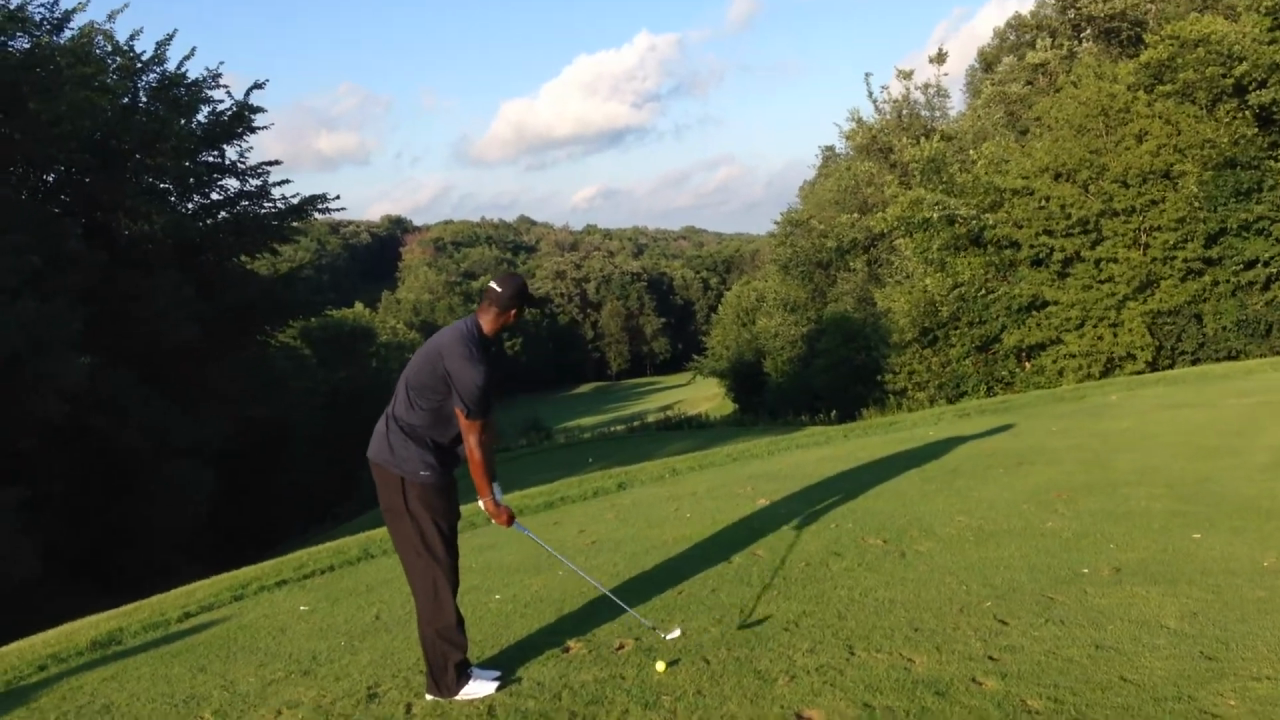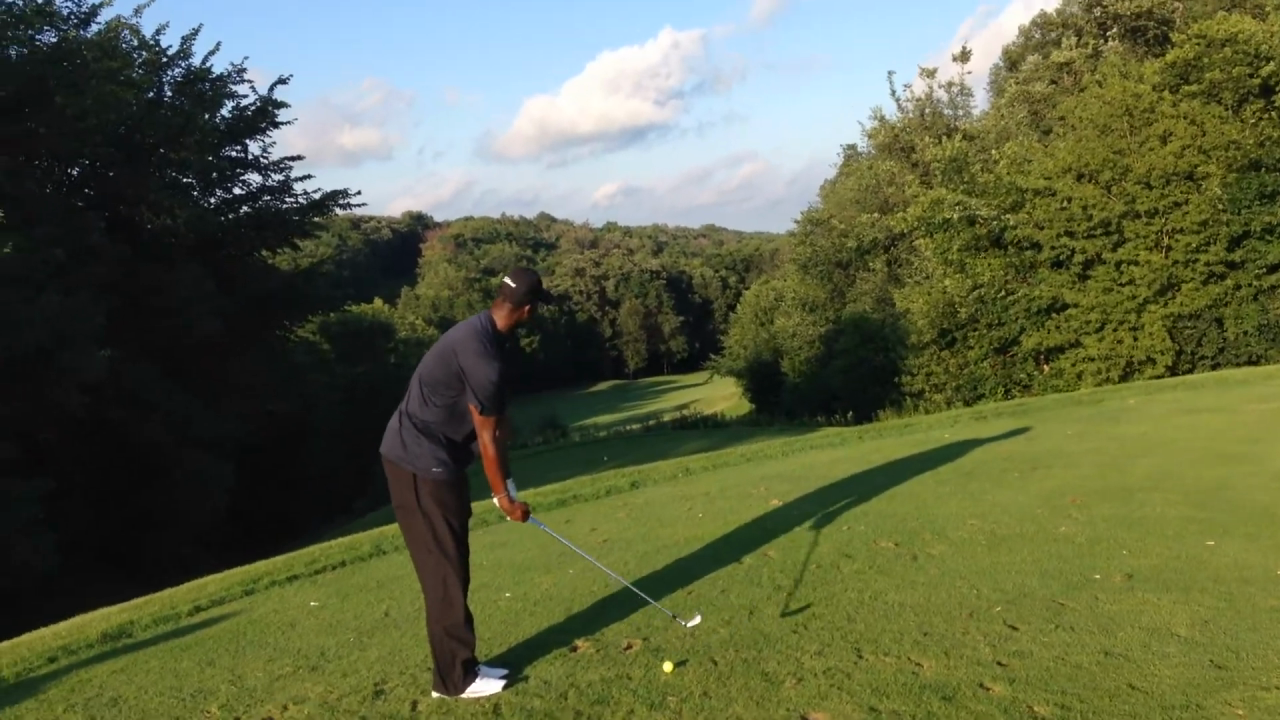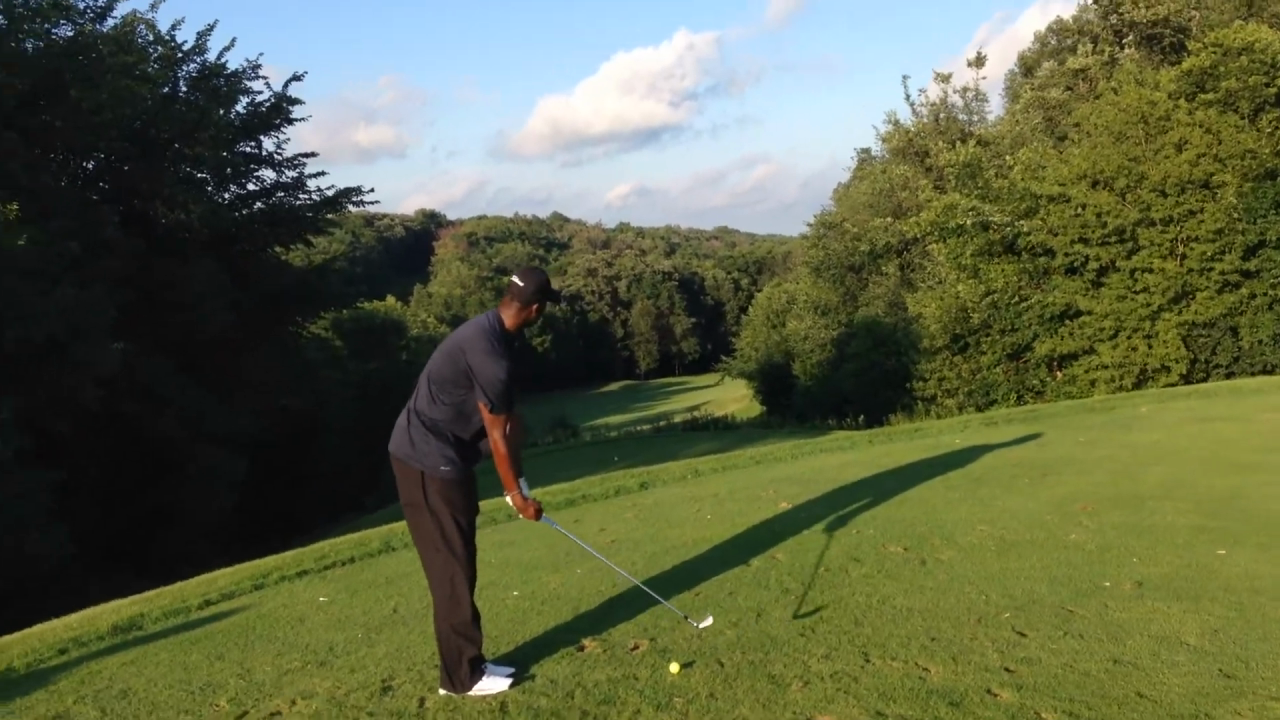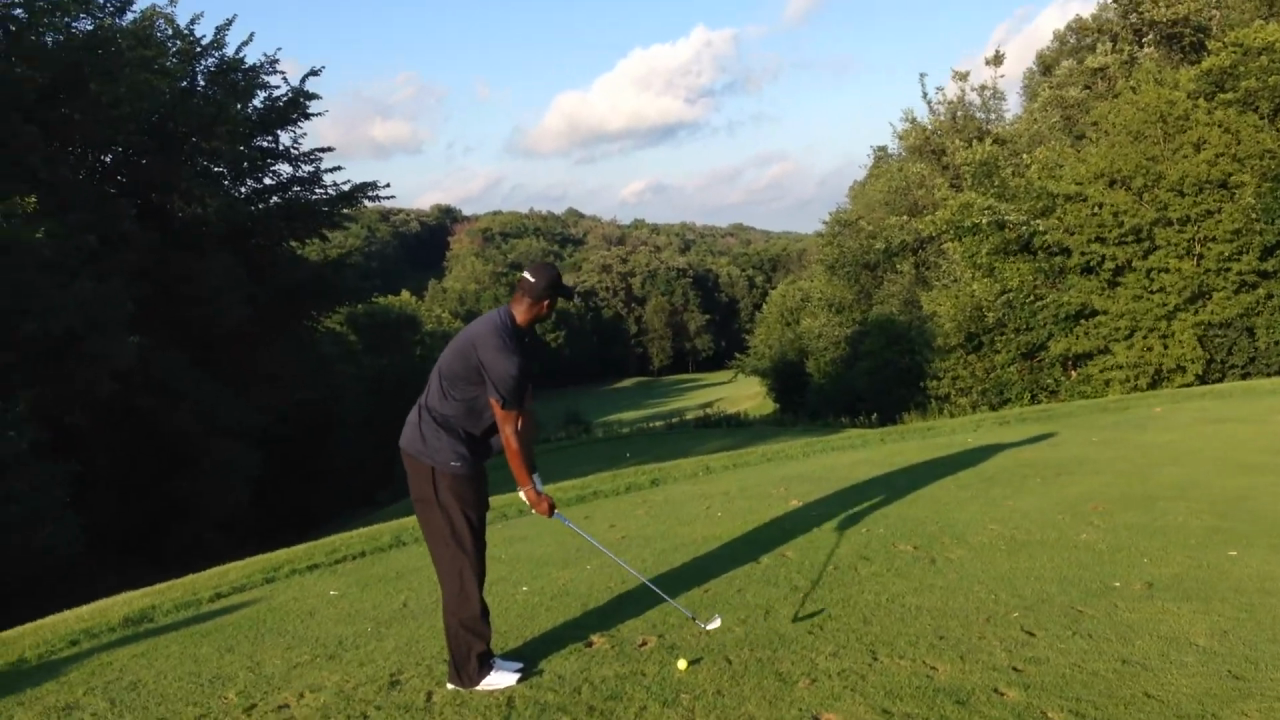
dt=0.1s
person 1, frame 1
left shoulder: (468, 338)
right shoulder: (467, 358)
left elbow: (483, 426)
right elbow: (472, 439)
left wrist: (492, 485)
right wrist: (489, 501)
left hip: (419, 460)
right hip: (407, 464)
left knee: (441, 569)
right knee: (434, 572)
left ankle: (454, 666)
right ankle: (448, 680)
person 1, frame 2
left shoulder: (483, 335)
right shoulder: (481, 354)
left elbow: (499, 421)
right elbow: (486, 435)
left wrist: (507, 482)
right wrist: (503, 497)
left hip: (433, 457)
right hip: (420, 461)
left knee: (452, 566)
right knee: (444, 569)
left ankle: (460, 664)
right ankle: (454, 678)
person 1, frame 3
left shoulder: (491, 333)
right shoulder: (489, 352)
left elbow: (509, 417)
right elbow: (497, 433)
left wrist: (518, 481)
right wrist: (516, 493)
left hip: (442, 455)
right hip: (428, 459)
left knee: (459, 565)
right knee: (452, 568)
left ankle: (469, 661)
right ankle: (462, 675)
person 1, frame 4
left shoulder: (504, 330)
right shoulder: (501, 348)
left elbow: (522, 411)
right elbow: (509, 429)
left wrist: (532, 477)
right wrist: (529, 489)
left hip: (453, 451)
right hip: (439, 455)
left knee: (469, 559)
right knee: (461, 563)
left ankle: (477, 657)
right ankle: (469, 670)
